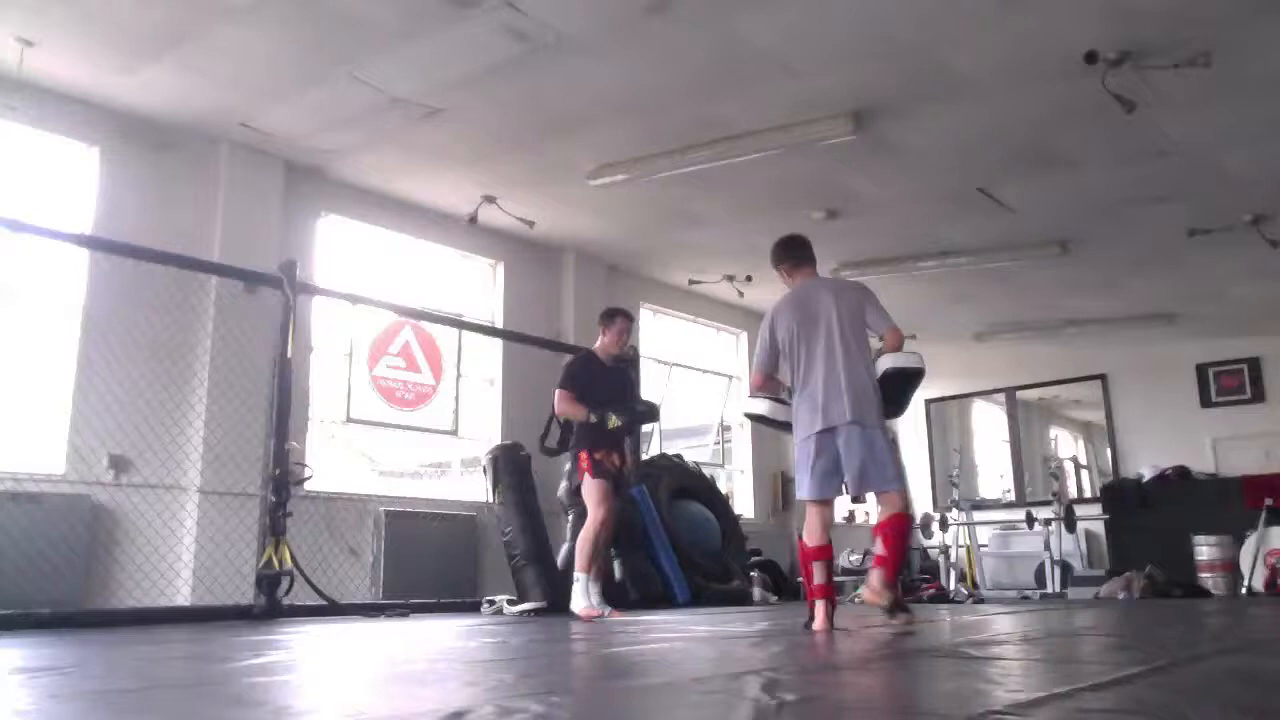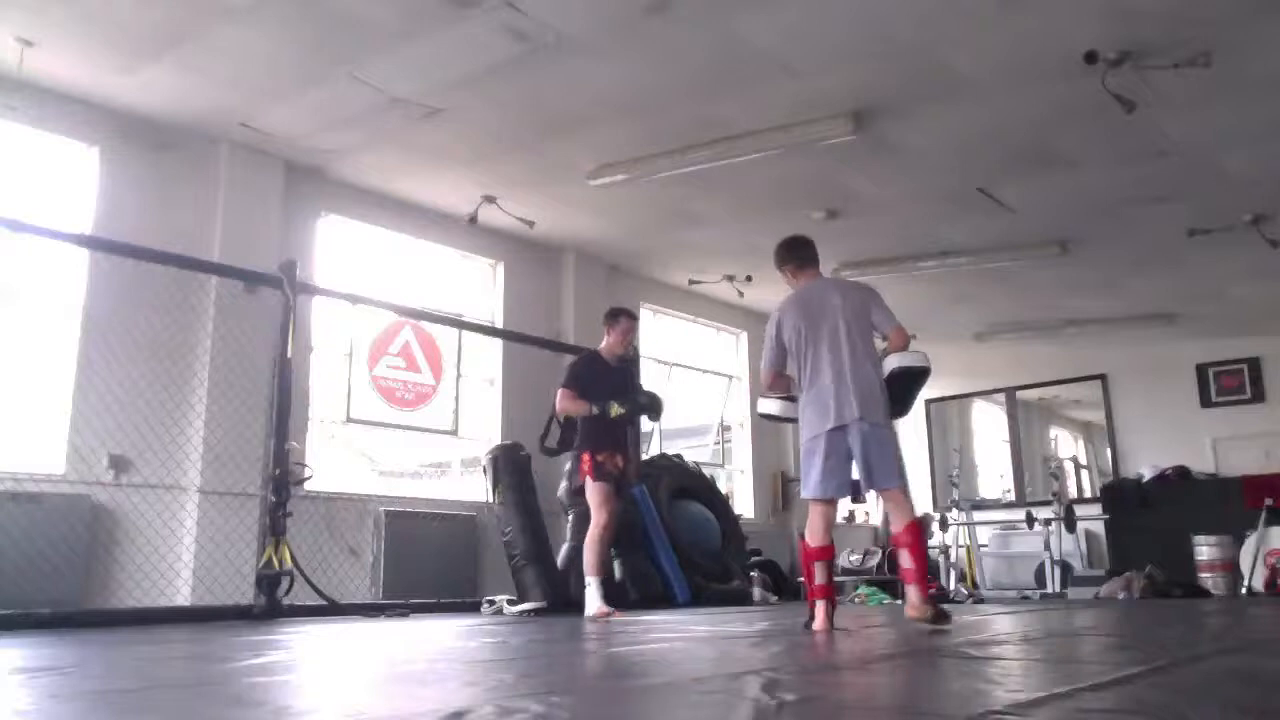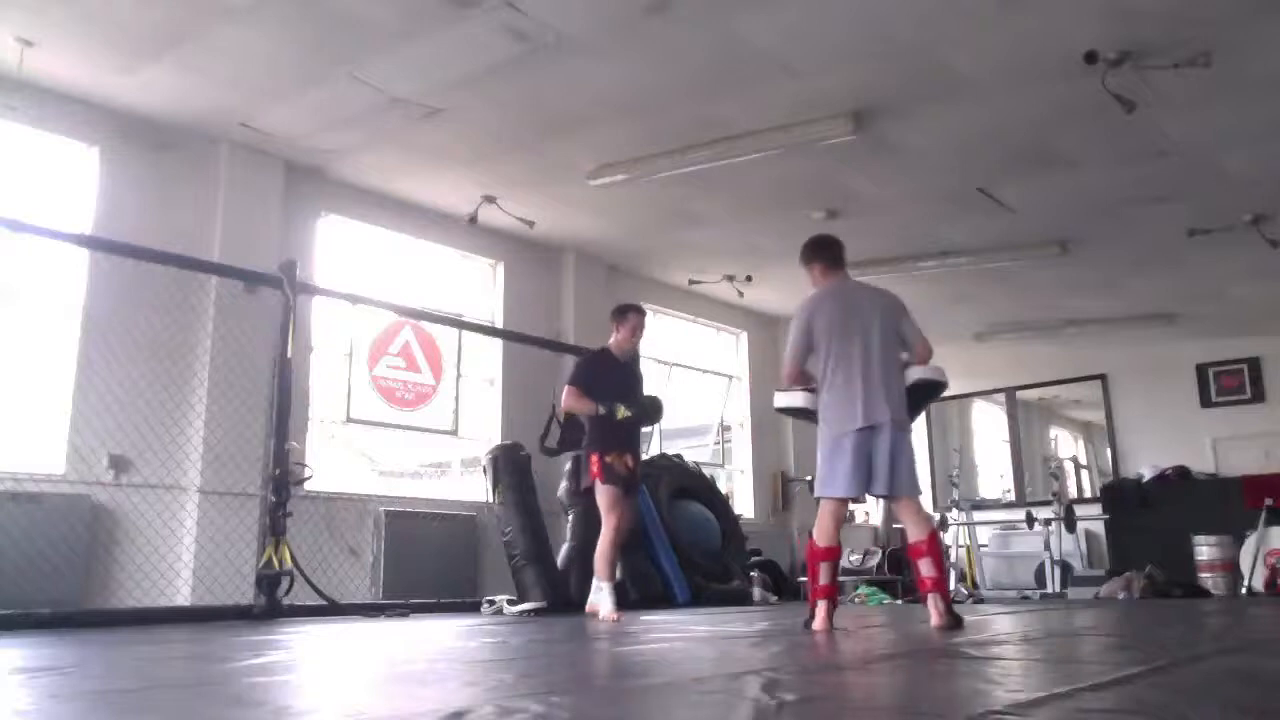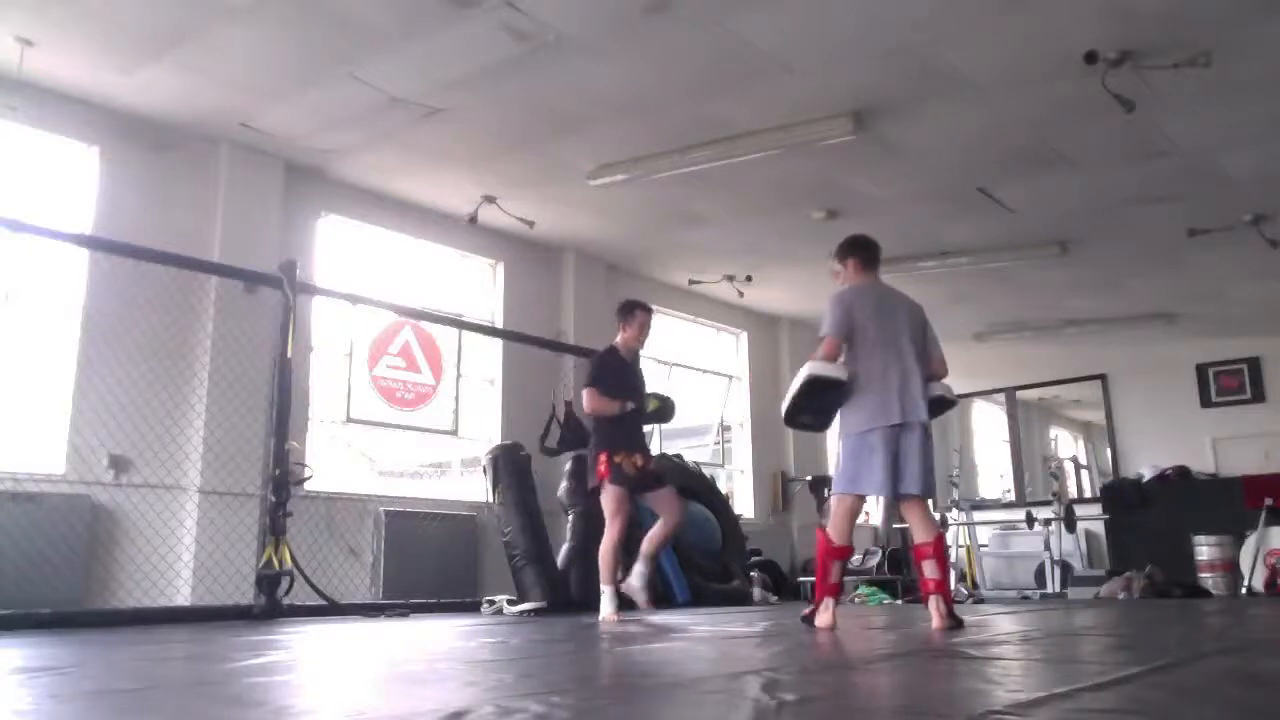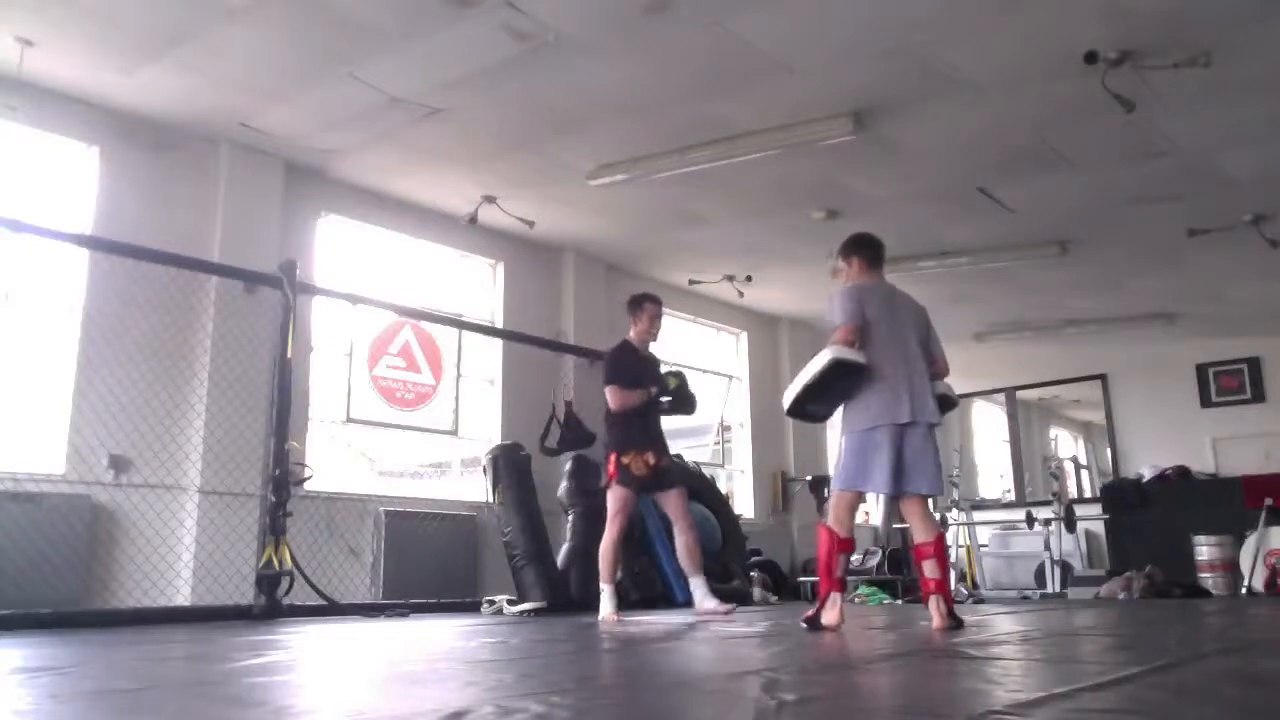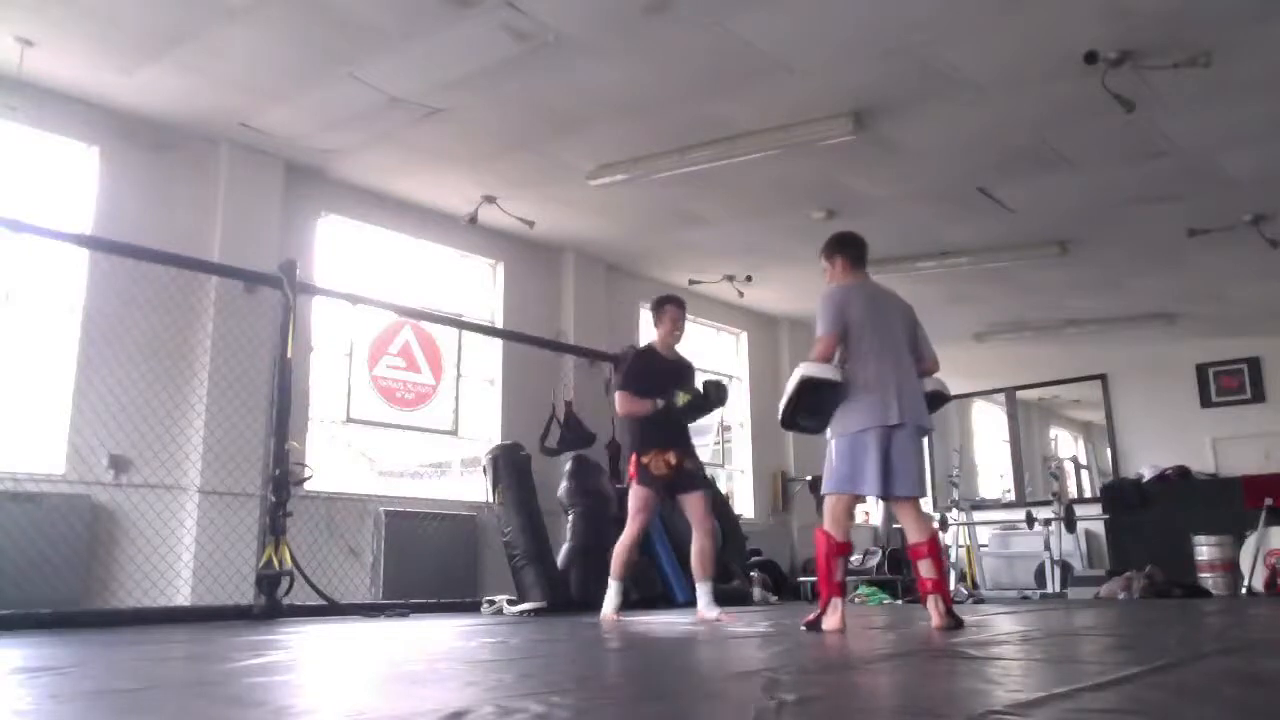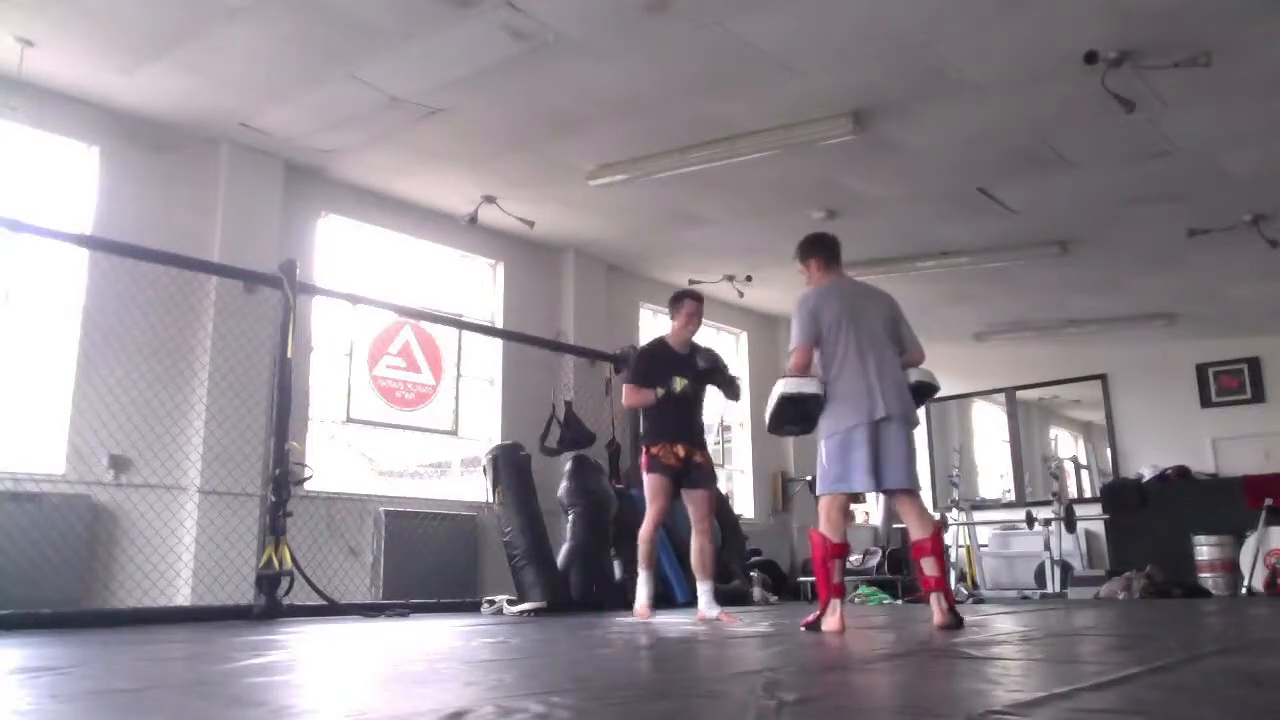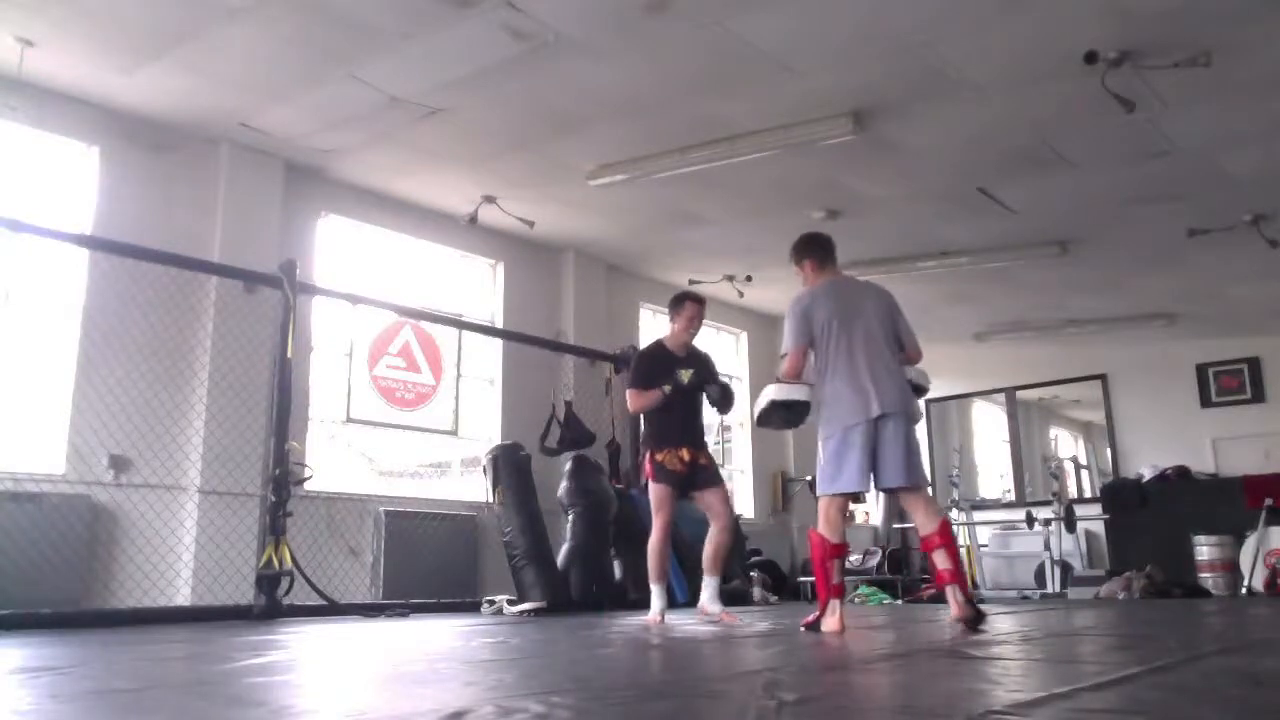
dt=0.2s
person 1, frame 1
left shoulder: (778, 312)
right shoulder: (854, 292)
left elbow: (759, 382)
right elbow: (895, 340)
left hip: (810, 418)
right hip: (860, 411)
left knee: (817, 511)
right knee: (893, 497)
left ankle: (821, 608)
right ankle: (880, 581)
person 1, frame 2
left shoulder: (784, 311)
right shoulder: (860, 292)
left elbow: (770, 381)
right elbow: (900, 339)
left hip: (818, 418)
right hip: (868, 410)
left knee: (820, 511)
right knee: (897, 500)
left ankle: (821, 608)
right ankle: (917, 594)
person 1, frame 3
left shoulder: (811, 307)
right shoulder: (887, 299)
left elbow: (791, 375)
right elbow: (923, 353)
left hip: (840, 419)
right hip: (889, 414)
left knee: (829, 511)
right knee: (908, 506)
left ankle: (821, 608)
right ankle: (938, 604)
person 1, frame 4
left shoulder: (845, 298)
right shoulder: (911, 306)
left elbow: (830, 349)
right elbow: (939, 369)
left hip: (866, 415)
right hip: (912, 414)
left knee: (844, 507)
right knee: (916, 508)
left ankle: (824, 605)
right ankle: (939, 606)
person 1, frame 5
left shoulder: (852, 294)
right shoulder: (913, 306)
left elbow: (846, 336)
right elbow: (941, 368)
left hip: (870, 412)
right hip: (917, 412)
left knee: (842, 504)
right knee: (916, 508)
left ankle: (831, 602)
right ankle: (940, 606)
person 1, frame 6
left shoulder: (836, 297)
right shoulder: (899, 304)
left elbow: (825, 349)
right elbow: (930, 365)
left hip: (858, 414)
right hip: (905, 413)
left knee: (837, 507)
right knee: (909, 508)
left ankle: (833, 608)
right ankle: (938, 605)
person 1, frame 7
left shoulder: (811, 301)
right shoulder: (881, 298)
left elbow: (799, 363)
right elbow: (916, 356)
left hip: (845, 413)
right hip: (893, 409)
left knee: (832, 507)
right knee: (908, 502)
left ankle: (831, 609)
right ankle: (941, 602)
person 1, frame 8
left shoulder: (806, 302)
right shoulder: (879, 294)
left elbow: (793, 369)
right elbow: (913, 354)
left hip: (843, 413)
right hip: (892, 406)
left knee: (831, 507)
right knee: (917, 499)
left ankle: (830, 609)
right ankle: (958, 596)
person 2, frame 1
left shoulder: (624, 373)
right shoulder: (580, 364)
left elbow: (631, 410)
right elbow: (561, 406)
right wrist: (601, 416)
left hip: (616, 453)
right hip: (590, 450)
left knee: (606, 526)
right knee: (599, 515)
left ankle: (596, 598)
right ankle: (578, 593)
person 2, frame 2
left shoulder: (627, 372)
right shoulder: (585, 364)
left elbow: (634, 409)
right elbow: (563, 403)
right wrist: (603, 408)
left hip: (620, 453)
right hip: (594, 451)
left knee: (607, 526)
right knee: (602, 518)
left ankle: (593, 598)
right ankle: (595, 598)
person 2, frame 3
left shoulder: (633, 368)
right shoulder: (593, 362)
right elbow: (568, 401)
right wrist: (609, 409)
left hip: (630, 454)
right hip: (603, 452)
left knee: (624, 528)
right knee: (613, 522)
left ankle: (595, 596)
right ankle: (605, 601)
person 2, frame 4
left shoulder: (634, 365)
right shoulder: (604, 361)
right elbow: (591, 405)
right wrist: (636, 405)
left hip: (638, 452)
right hip: (612, 453)
left knee: (673, 511)
right knee: (616, 523)
left ankle: (636, 578)
right ankle: (607, 602)
person 2, frame 5
left shoulder: (650, 360)
right shoulder: (618, 356)
right elbow: (616, 401)
left wrist: (664, 403)
right wrist: (656, 388)
left hip: (655, 450)
right hip: (625, 451)
left knee: (683, 519)
right knee: (616, 524)
left ankle: (702, 596)
right ankle: (608, 604)
person 2, frame 6
left shoulder: (685, 367)
right shoulder: (639, 361)
right elbow: (623, 406)
left wrist: (709, 400)
right wrist: (667, 401)
left hip: (683, 452)
right hip: (649, 453)
left knee: (704, 523)
right knee: (637, 525)
left ankle: (705, 603)
right ankle: (612, 601)
person 2, frame 7
left shoulder: (705, 356)
right shoulder: (649, 354)
left elbow: (734, 393)
right elbow: (628, 398)
left wrist: (719, 373)
right wrist: (667, 389)
left hip: (694, 446)
right hip: (659, 444)
left knee: (703, 523)
right knee: (656, 512)
left ankle: (706, 603)
right ankle: (644, 589)
person 2, frame 8
left shoulder: (703, 361)
right shoulder: (648, 357)
left elbow: (722, 405)
right elbow: (634, 404)
left wrist: (722, 397)
right wrist: (672, 384)
left hip: (697, 449)
right hip: (662, 450)
left knee: (723, 520)
right knee: (663, 524)
left ankle: (709, 599)
right ankle: (657, 602)
